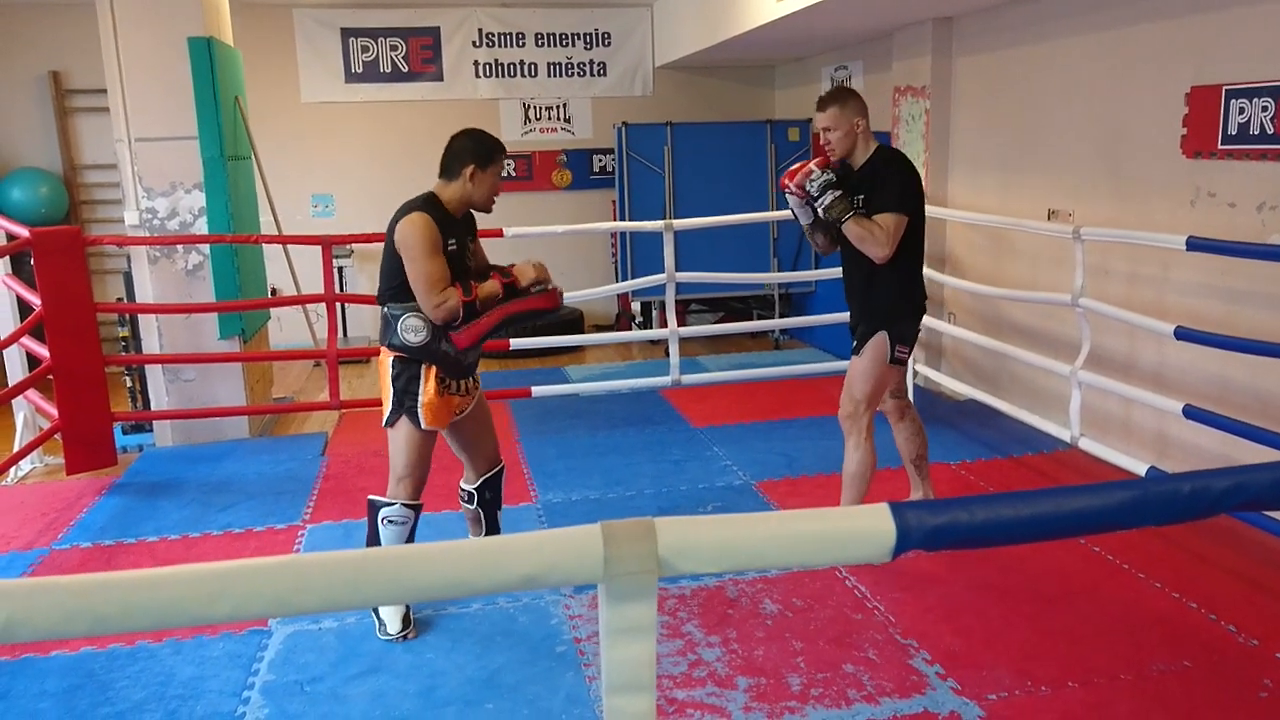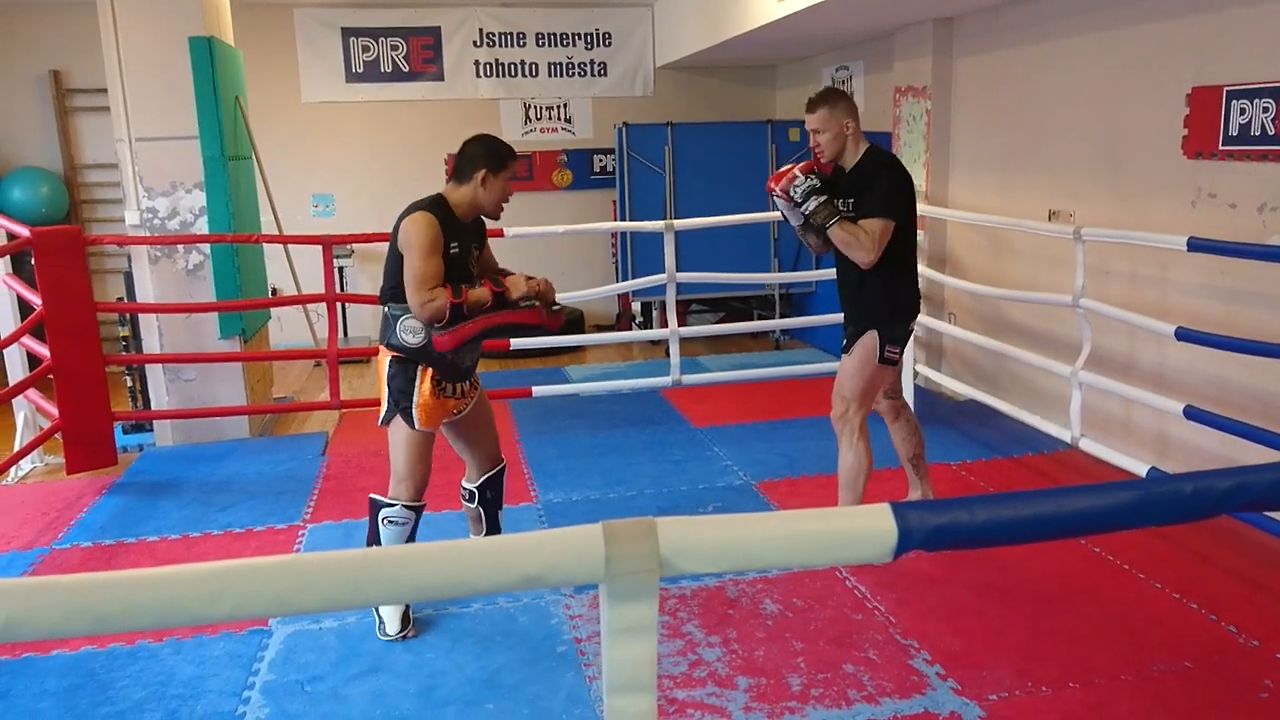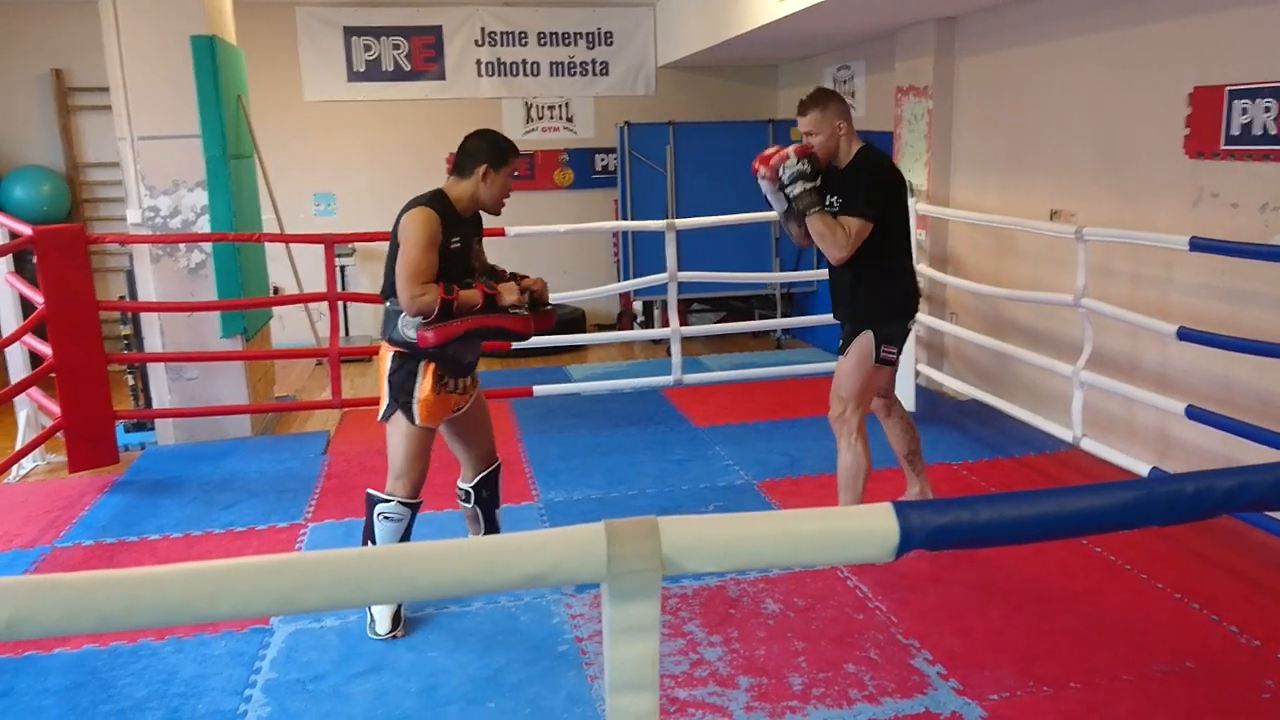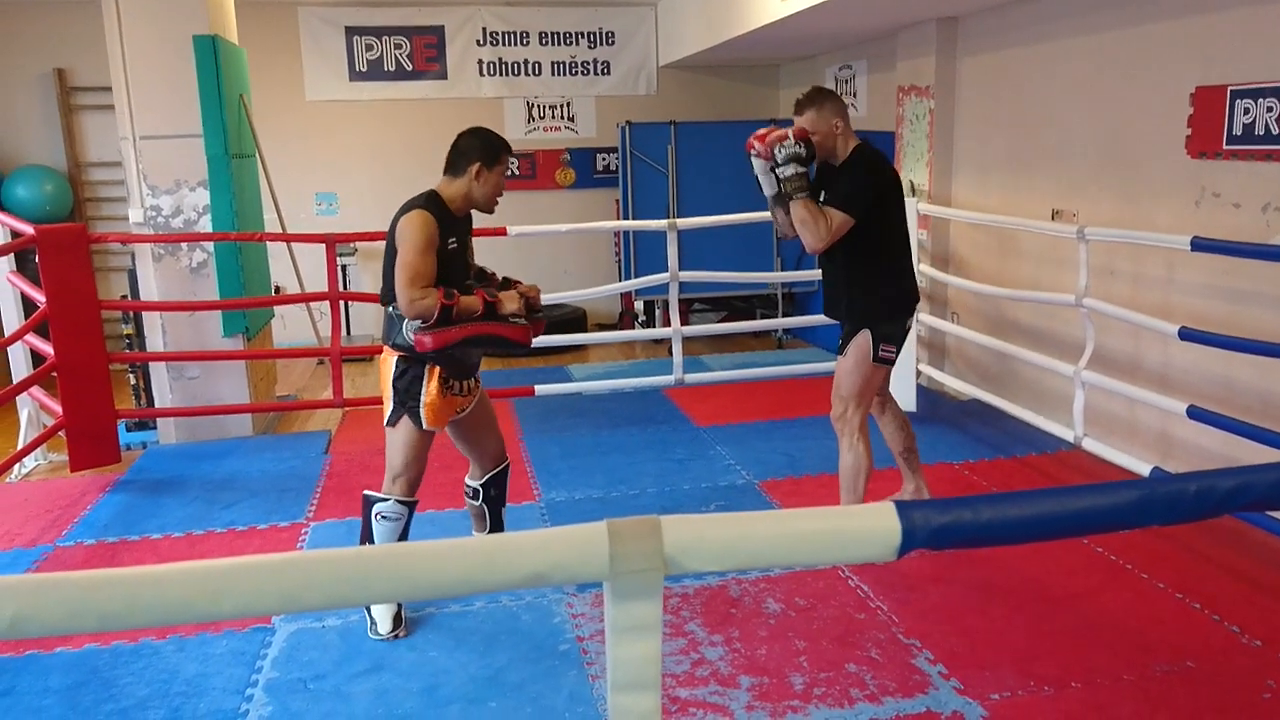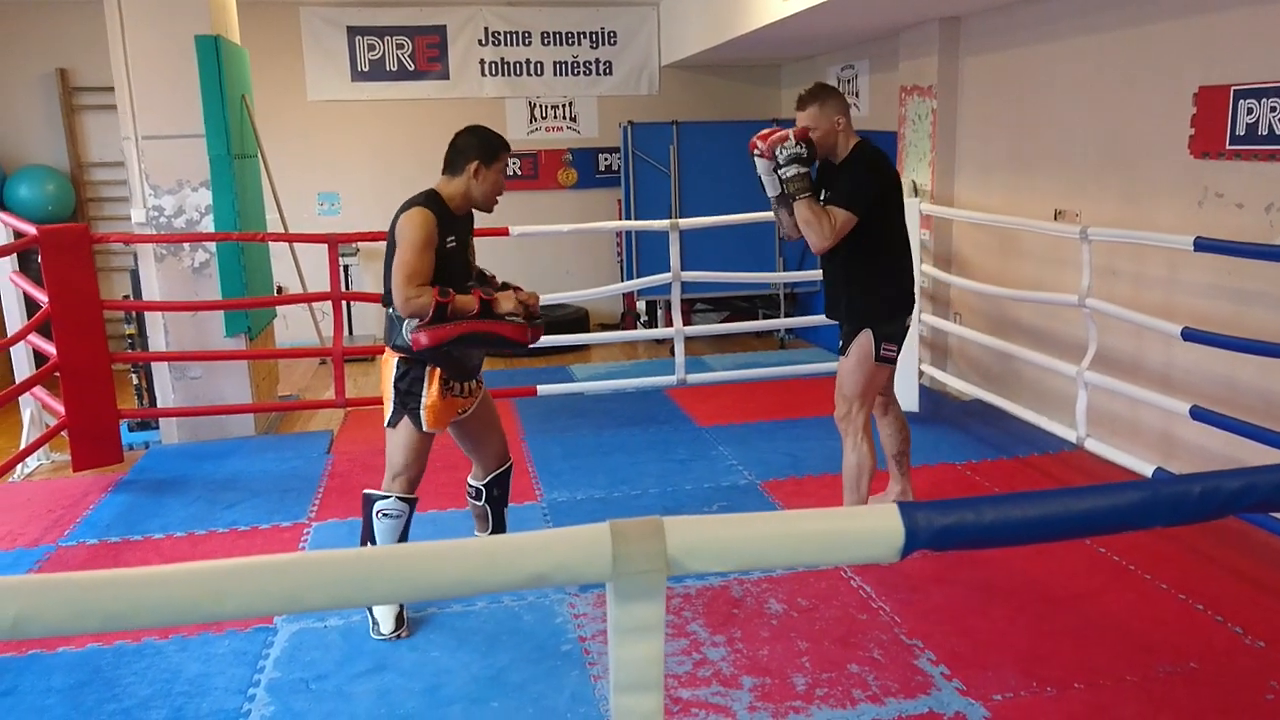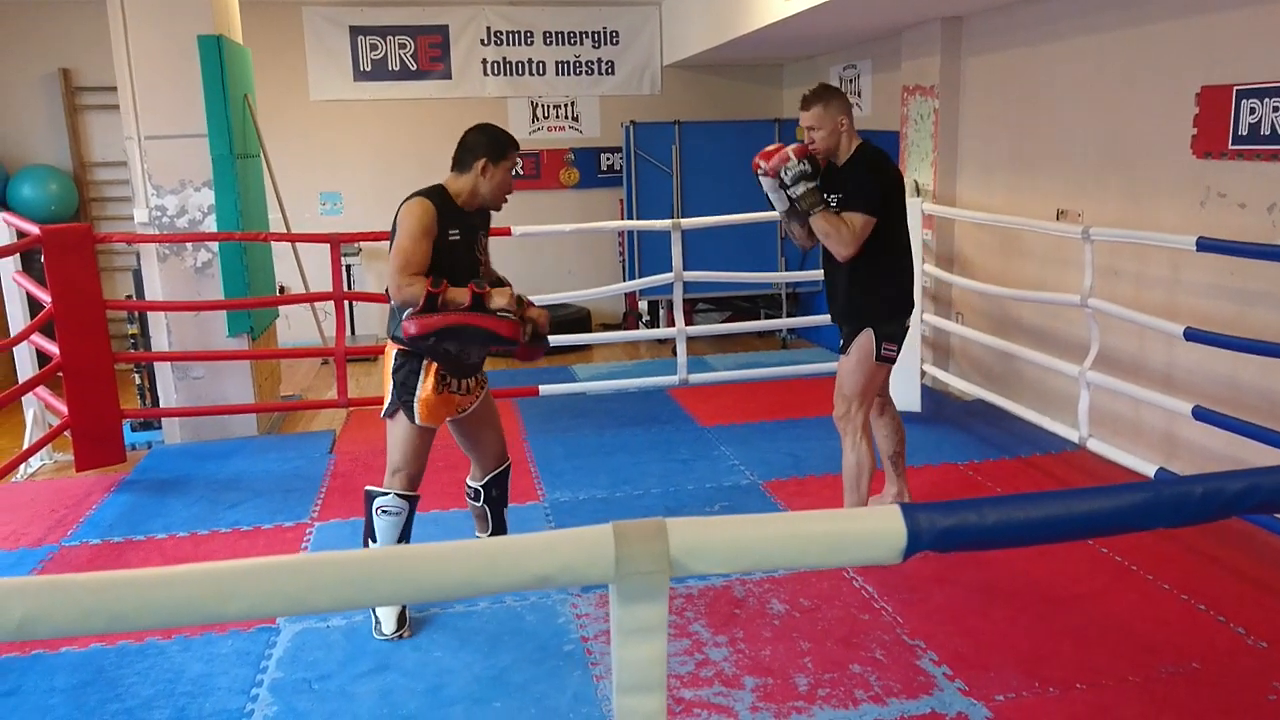
dt=0.1s
person 1, frame 1
left shoulder: (462, 220)
right shoulder: (418, 222)
left elbow: (477, 274)
right elbow: (440, 305)
left wrist: (518, 279)
right wrist: (510, 282)
left hip: (455, 368)
right hip: (413, 370)
left knee: (487, 464)
right knee: (405, 487)
person 1, frame 2
left shoulder: (472, 225)
right shoulder: (424, 222)
left elbow: (487, 275)
right elbow: (424, 304)
left wrist: (527, 286)
right wrist: (500, 294)
left hip: (456, 368)
right hip: (413, 369)
left knee: (488, 462)
right knee: (407, 488)
person 1, frame 3
left shoulder: (469, 220)
right shoulder: (424, 216)
right elbow: (414, 299)
left wrist: (519, 285)
right wrist: (491, 298)
left hip: (456, 364)
right hip: (415, 366)
left knee: (483, 462)
right knee: (404, 485)
person 1, frame 4
left shoulder: (462, 217)
right shoulder: (420, 219)
right elbow: (414, 302)
left wrist: (512, 289)
right wrist: (493, 304)
left hip: (457, 365)
right hip: (416, 369)
left knee: (492, 460)
right knee: (401, 485)
person 1, frame 5
left shoulder: (462, 217)
right shoulder: (420, 217)
right elbow: (409, 300)
left wrist: (510, 293)
right wrist: (490, 304)
left hip: (459, 366)
right hip: (417, 370)
left knee: (495, 461)
right knee: (400, 484)
person 1, frame 6
left shoulder: (478, 218)
right shoulder: (423, 210)
right elbow: (402, 287)
left wrist: (522, 309)
right wrist: (483, 300)
left hip: (464, 363)
right hip: (417, 365)
left knee: (493, 462)
right knee: (402, 481)
person 2, frame 1
left shoulder: (893, 170)
right shoulder: (844, 174)
left elbow: (881, 247)
right elbow: (827, 245)
left wrist: (833, 200)
right wrist: (807, 211)
left hip: (891, 310)
right hip: (871, 308)
left knee: (853, 415)
right knee: (894, 404)
right ankle: (923, 497)
person 2, frame 2
left shoulder: (883, 174)
right shoulder: (838, 174)
left elbow: (865, 252)
right elbow: (822, 244)
left wrist: (816, 202)
right wrist: (794, 209)
left hip: (884, 311)
right hip: (870, 308)
left knee: (846, 415)
right knee: (890, 405)
right ankle: (921, 495)
person 2, frame 3
left shoulder: (873, 172)
right shoulder: (833, 173)
left elbow: (838, 249)
right elbow: (806, 237)
left wrist: (802, 191)
right wrist: (781, 197)
left hip: (881, 310)
right hip: (866, 307)
left knee: (844, 415)
right knee: (882, 402)
right ankle: (920, 492)
person 2, frame 4
left shoulder: (865, 170)
right shoulder: (830, 168)
left elbow: (816, 239)
right elbow: (791, 226)
left wrist: (794, 173)
right wrist: (770, 176)
left hip: (880, 308)
right hip: (865, 305)
left knee: (847, 414)
right knee: (877, 401)
right ankle: (915, 489)
person 2, frame 5
left shoulder: (866, 167)
right shoulder: (832, 166)
left elbow: (819, 238)
right elbow: (794, 226)
left wrist: (795, 174)
right wrist: (772, 176)
left hip: (879, 307)
right hip: (865, 304)
left knee: (850, 414)
right knee: (880, 400)
right ankle: (900, 490)
person 2, frame 6
left shoulder: (872, 169)
right shoulder: (830, 170)
left elbow: (844, 245)
right elbow: (807, 238)
left wrist: (804, 188)
right wrist: (780, 193)
left hip: (880, 309)
right hip: (858, 305)
left knee: (848, 413)
right knee: (875, 400)
right ankle: (897, 492)
